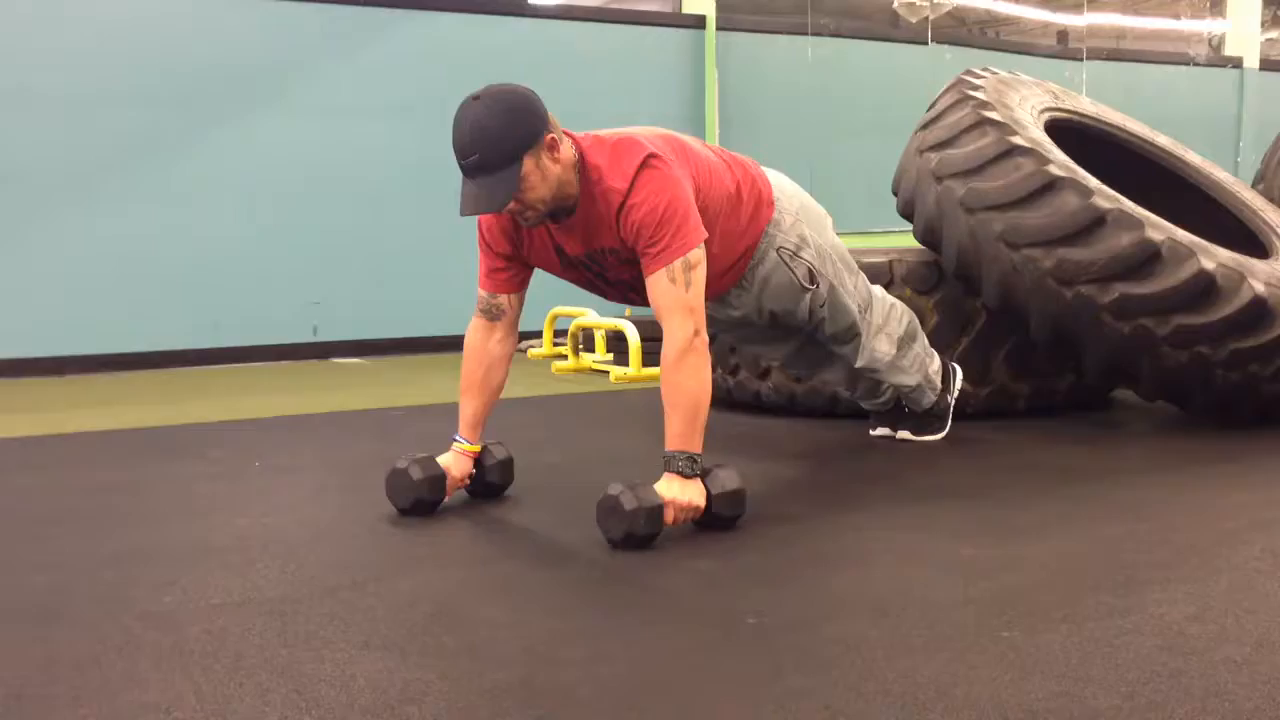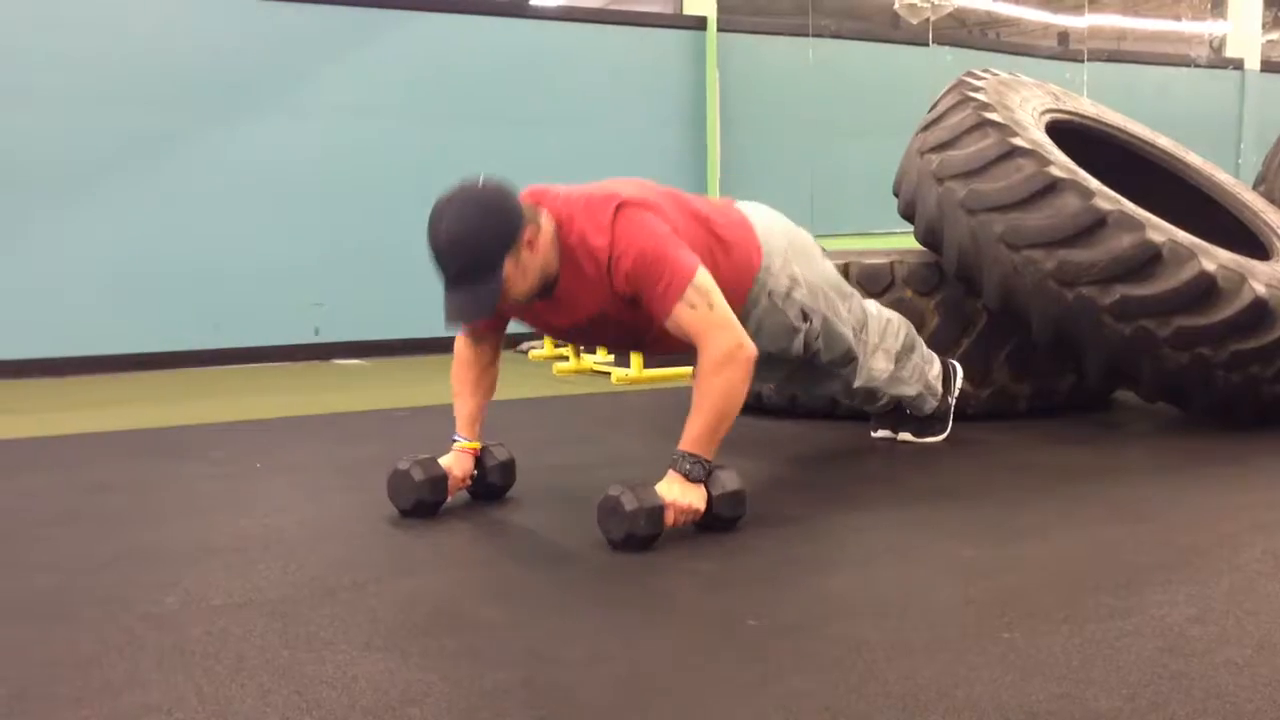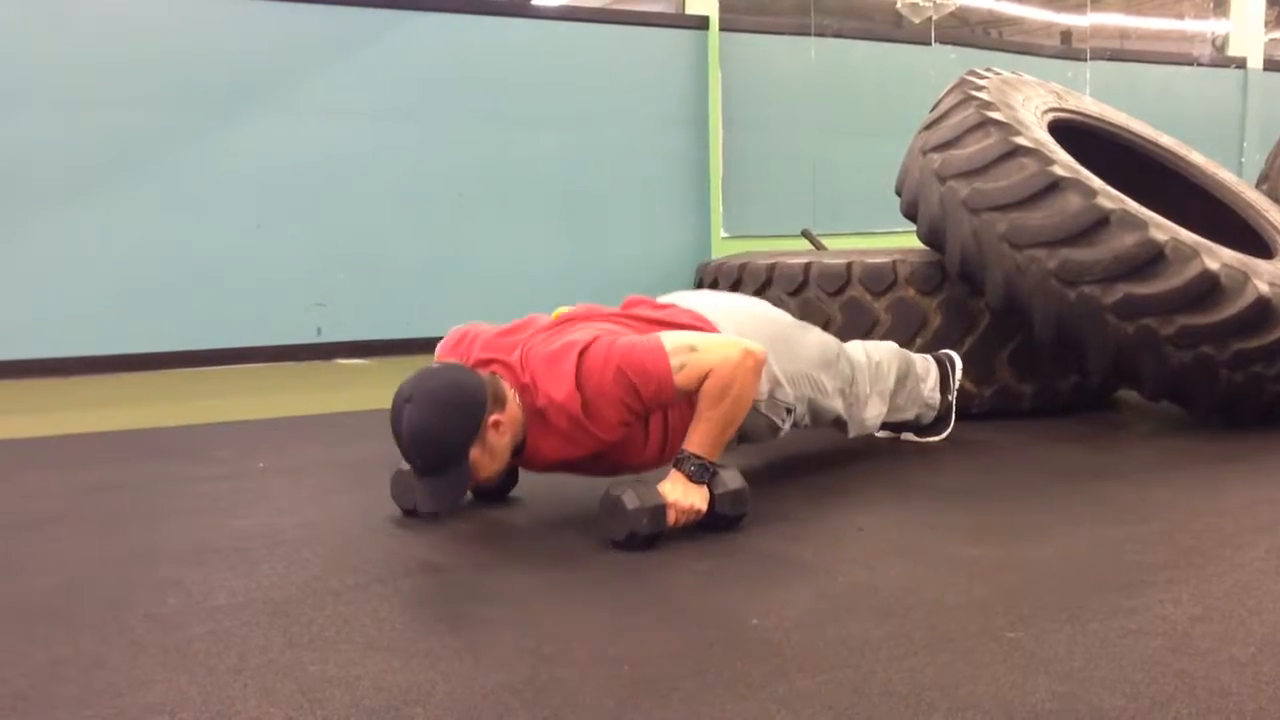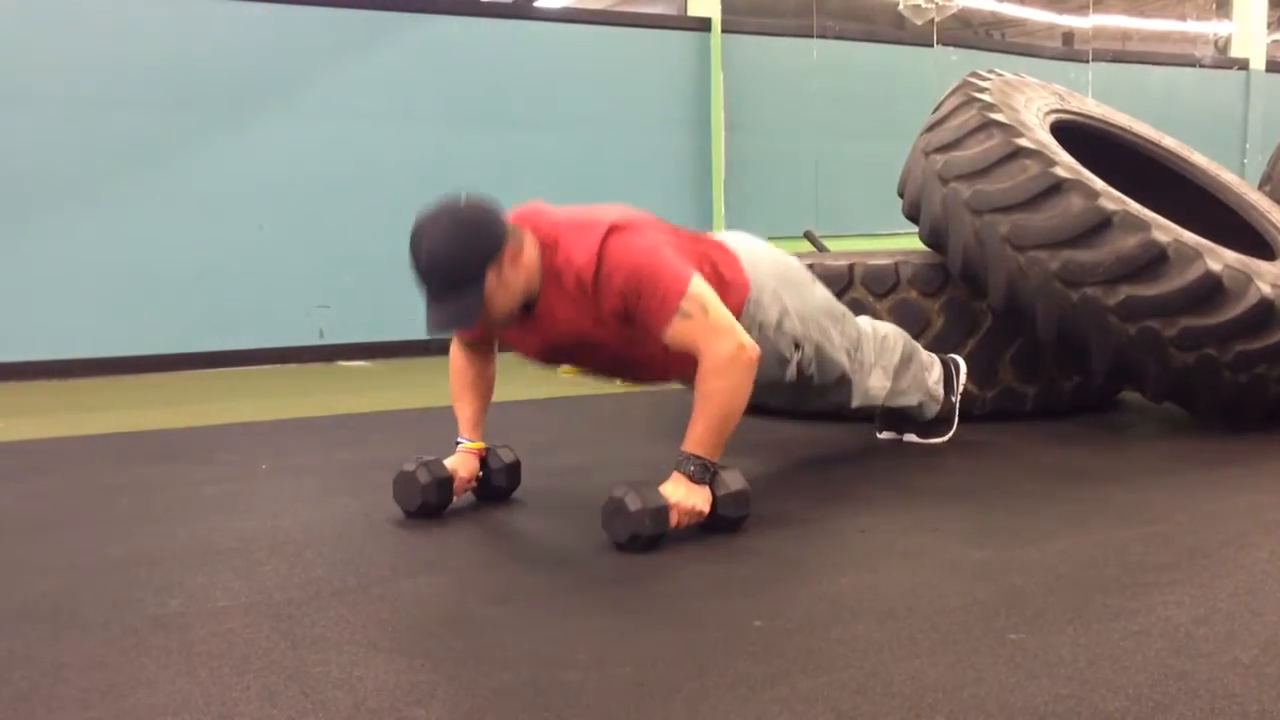
dt=0.5s
person 1, frame 1
left shoulder: (640, 183)
right shoulder: (506, 215)
left elbow: (686, 335)
right elbow: (493, 325)
left wrist: (682, 469)
right wrist: (465, 445)
left hip: (766, 235)
right hip: (709, 282)
left knee: (858, 329)
right knee: (814, 355)
left ankle: (930, 386)
right ankle: (891, 399)
person 1, frame 2
left shoulder: (623, 242)
right shoulder: (495, 261)
left elbow: (731, 351)
right elbow: (476, 340)
left wrist: (687, 472)
right wrist: (466, 443)
left hip: (758, 273)
left knee: (858, 349)
right knee: (817, 368)
left ankle: (932, 385)
right ankle: (895, 403)
person 1, frame 3
left shoulder: (586, 388)
right shoulder: (464, 358)
left elbow: (743, 358)
left wrist: (692, 471)
right wrist: (457, 470)
left hip: (731, 350)
right hip: (670, 332)
left knee: (847, 386)
left ankle: (929, 379)
right ankle: (908, 378)
person 1, frame 4
left shoulder: (609, 261)
right shoulder: (485, 277)
left elbow: (735, 351)
right elbow: (470, 344)
left wrist: (694, 472)
right wrist: (470, 444)
left hip: (747, 297)
right hip: (678, 292)
left knee: (858, 361)
left ankle: (934, 382)
right ankle: (908, 414)
